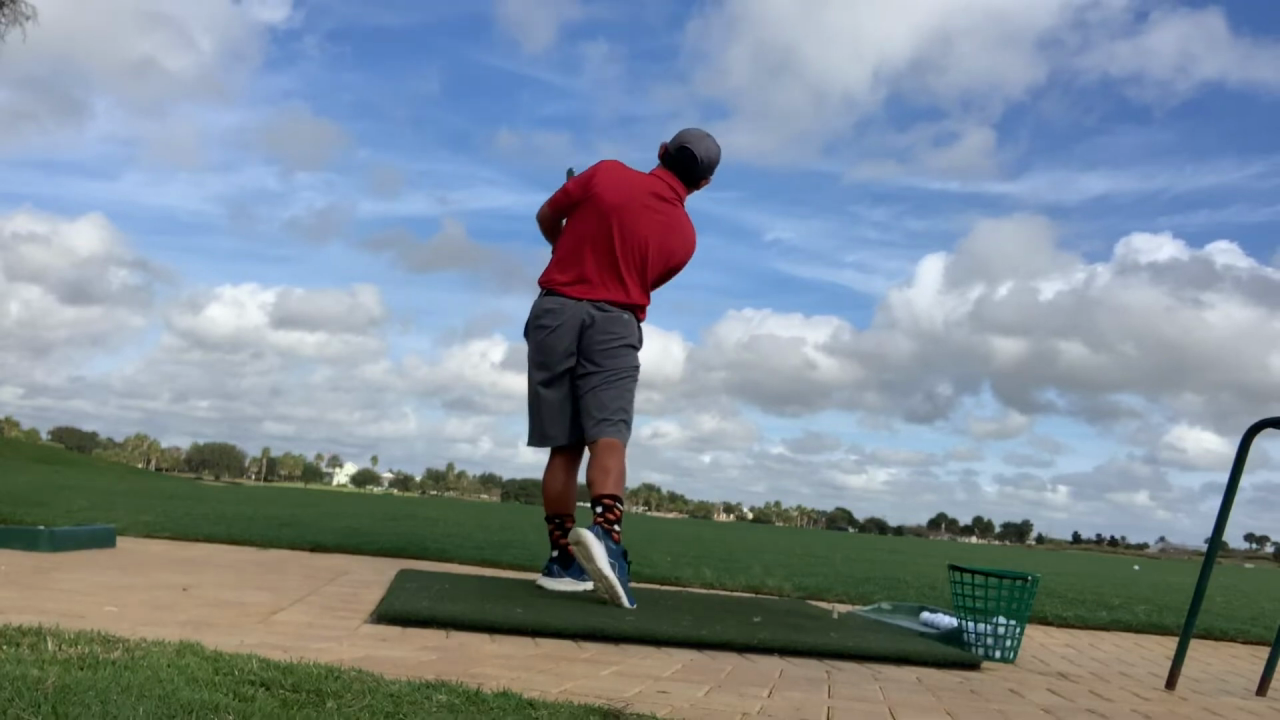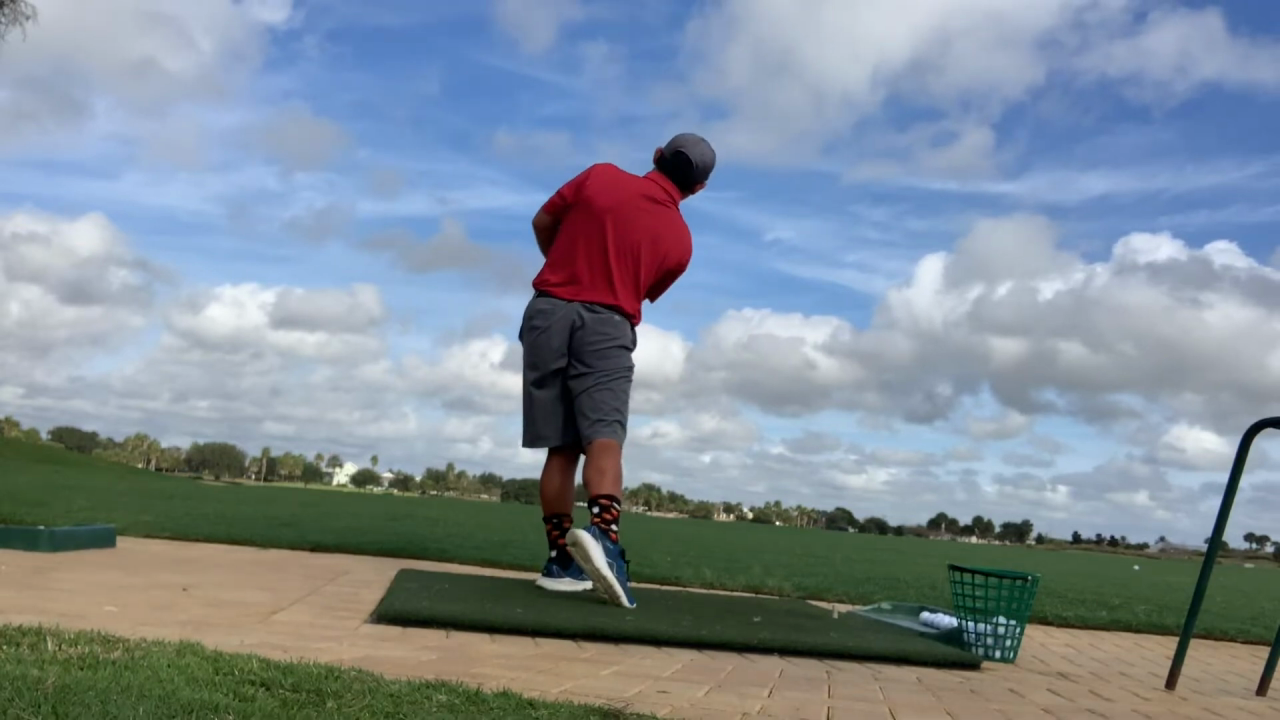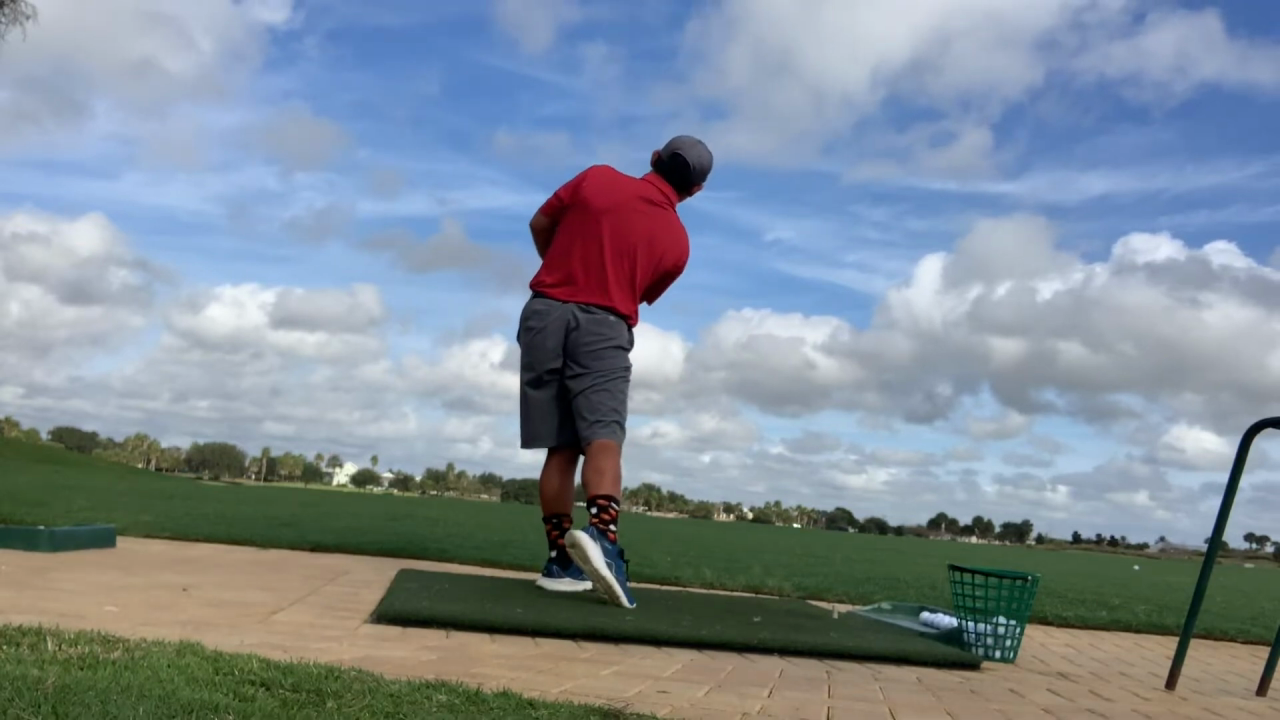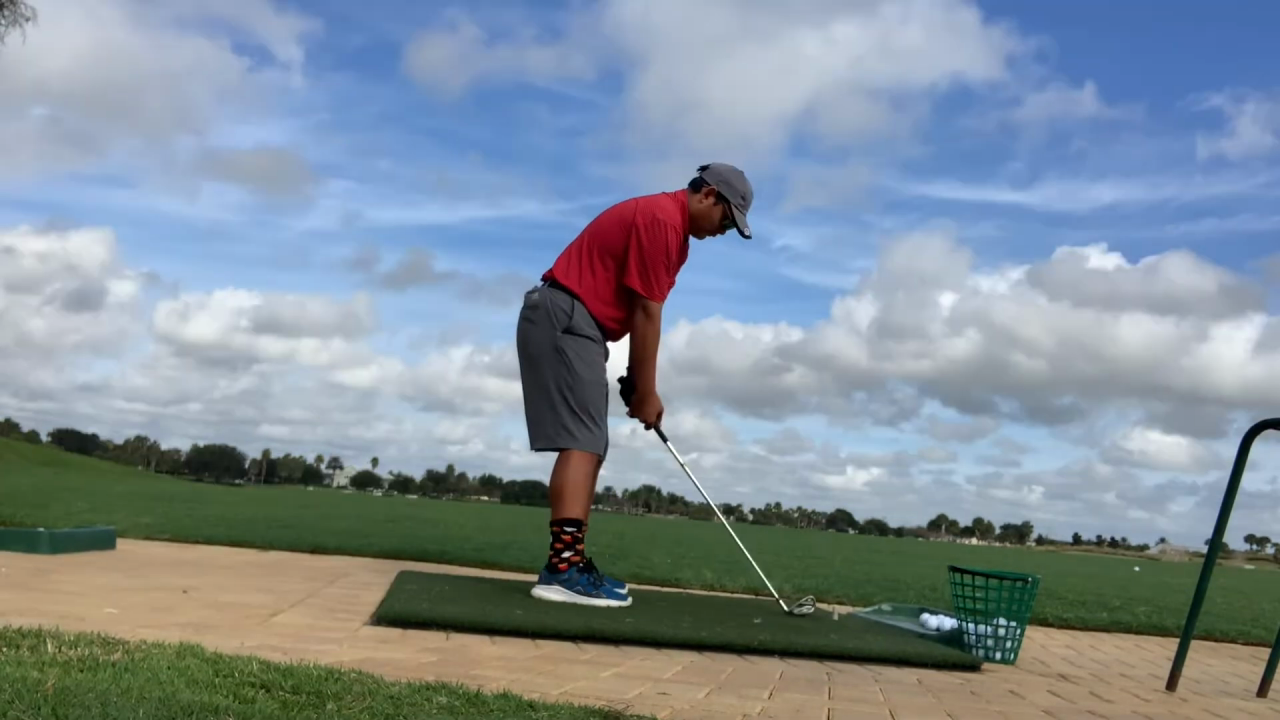
dt=0.4s
person 1, frame 1
left shoulder: (606, 174)
right shoulder: (683, 236)
left elbow: (546, 218)
left hip: (555, 312)
right hip: (614, 324)
left knee: (564, 444)
right knee: (608, 435)
left ankle: (562, 558)
right ankle: (605, 532)
person 1, frame 2
left shoulder: (600, 176)
right shoulder: (679, 240)
left elbow: (542, 223)
left hip: (549, 313)
right hip: (607, 326)
left knee: (561, 445)
right knee: (605, 435)
left ankle: (561, 559)
right ankle: (602, 532)
person 1, frame 3
left shoulder: (598, 178)
right shoulder: (676, 241)
left elbow: (539, 225)
right elbow: (641, 296)
left hip: (545, 313)
right hip: (602, 327)
left knee: (562, 446)
right knee: (604, 437)
left ankle: (561, 557)
right ankle: (601, 533)
person 1, frame 4
left shoulder: (667, 223)
right shoulder: (661, 218)
left elbow: (639, 311)
right elbow: (646, 313)
left wrist: (638, 382)
right wrist: (646, 392)
left hip: (570, 322)
right hip: (564, 317)
left knee: (586, 443)
right knee: (582, 442)
left ankle: (568, 563)
right ankle: (564, 567)
